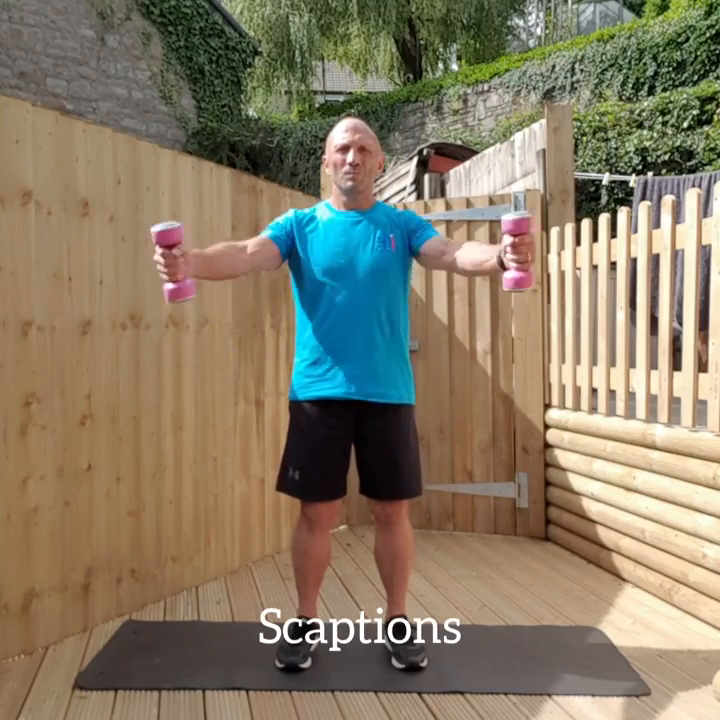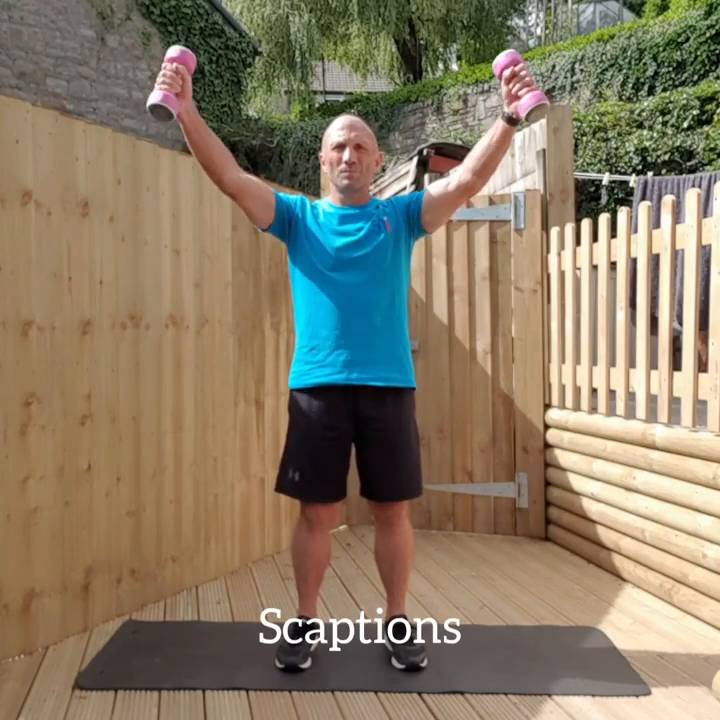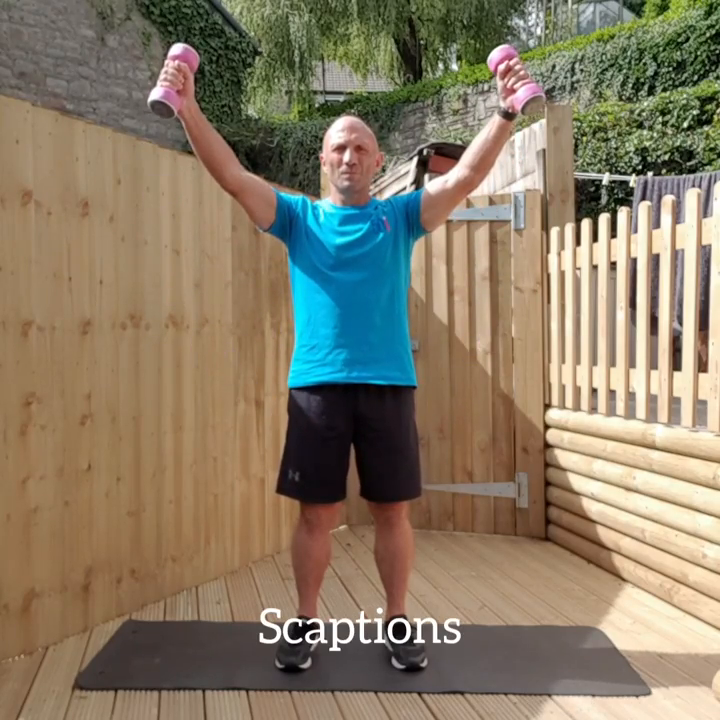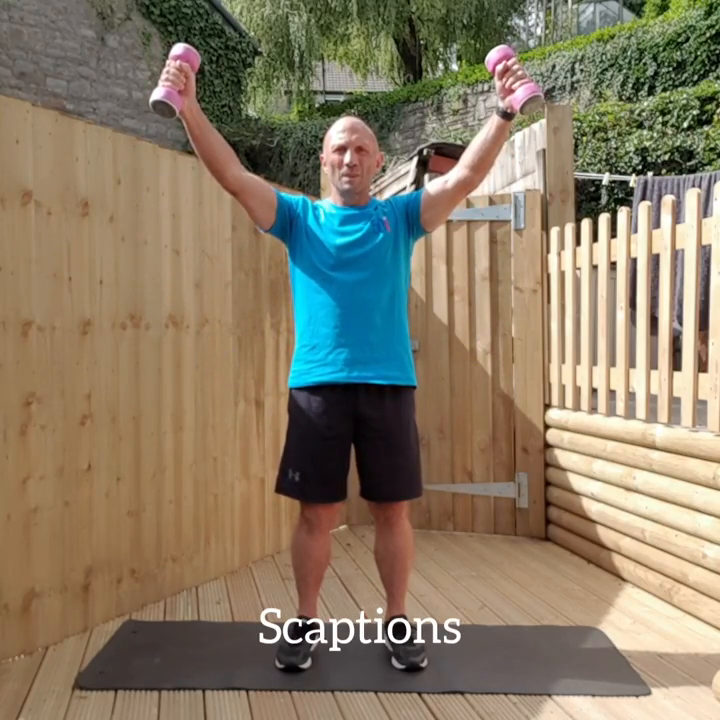
dt=0.4s
person 1, frame 1
left shoulder: (403, 225)
right shoulder: (300, 226)
left elbow: (454, 252)
right elbow: (245, 254)
left wrist: (502, 255)
right wrist: (190, 261)
left hip: (389, 393)
right hip: (318, 392)
left knee: (393, 510)
right knee: (316, 512)
left ankle: (397, 622)
right ankle: (305, 622)
person 1, frame 2
left shoulder: (401, 215)
right shoulder: (297, 217)
left elbow: (467, 179)
right elbow: (230, 177)
left wrist: (509, 117)
right wrist: (185, 112)
left hip: (388, 385)
right hip: (316, 386)
left knee: (393, 510)
right knee: (316, 512)
left ankle: (397, 621)
right ankle: (305, 622)
person 1, frame 3
left shoulder: (400, 216)
right shoulder: (298, 217)
left elbow: (465, 176)
right elbow: (233, 177)
left wrist: (505, 112)
right wrist: (188, 109)
left hip: (388, 384)
right hip: (316, 385)
left knee: (393, 510)
right knee: (316, 512)
left ankle: (397, 621)
right ankle: (305, 622)
person 1, frame 4
left shoulder: (400, 216)
right shoulder: (298, 217)
left elbow: (465, 175)
right elbow: (233, 176)
left wrist: (503, 112)
right wrist: (189, 108)
left hip: (389, 384)
right hip: (317, 385)
left knee: (393, 510)
right knee: (316, 513)
left ankle: (397, 621)
right ankle: (305, 622)
